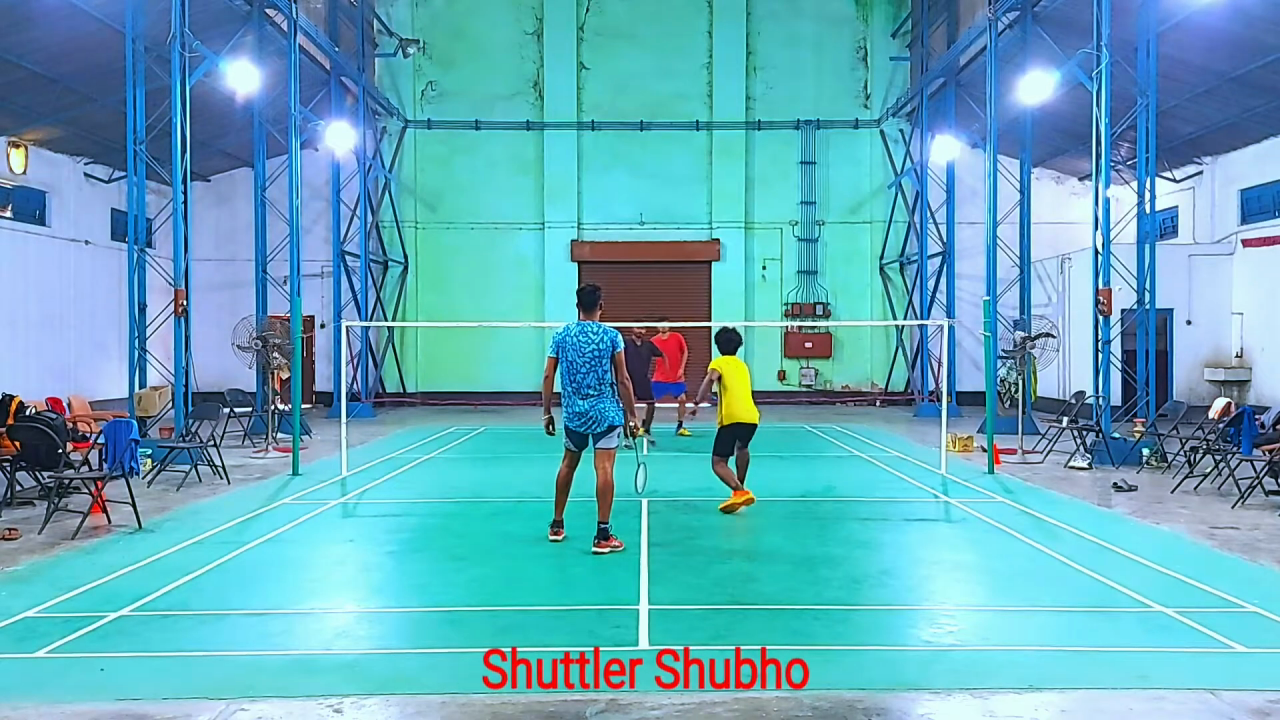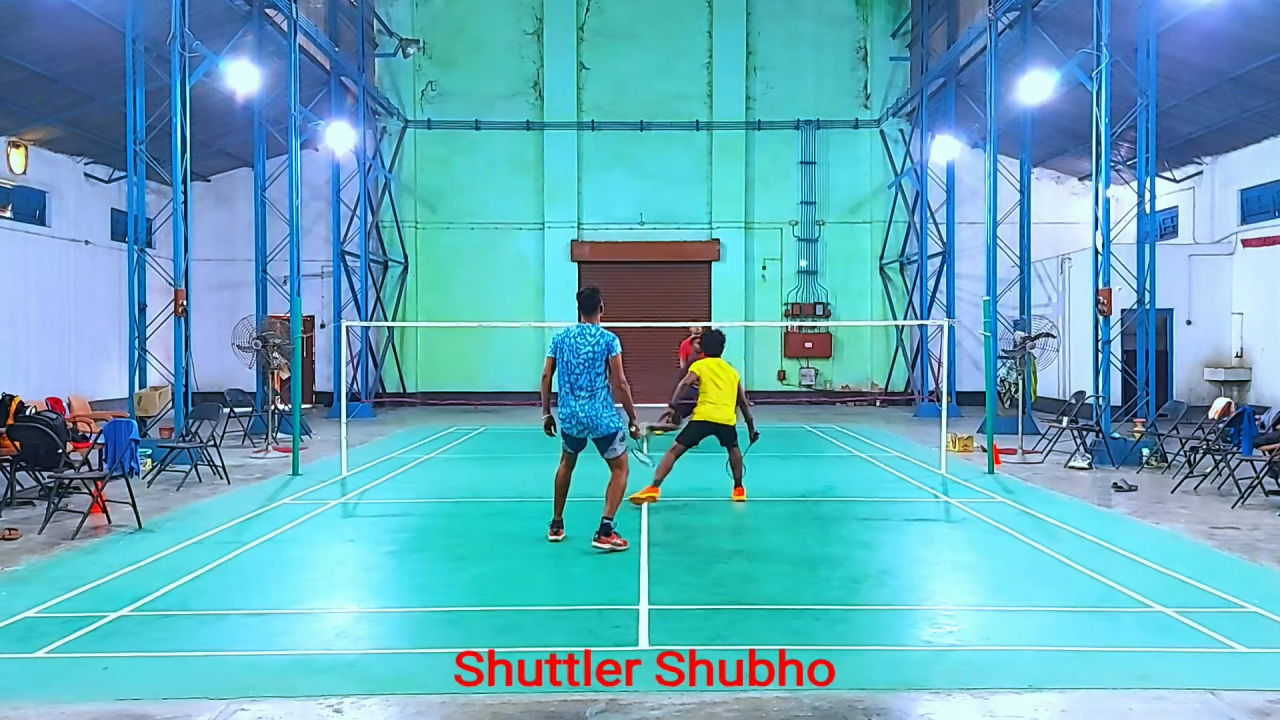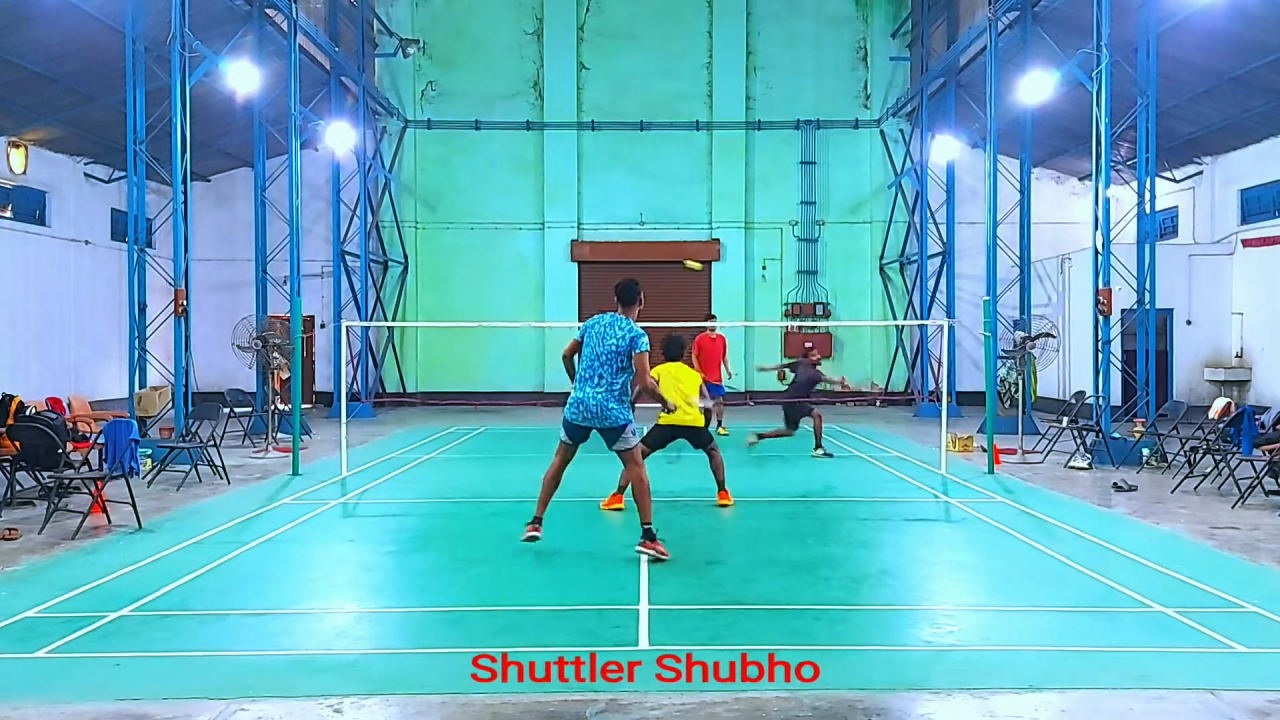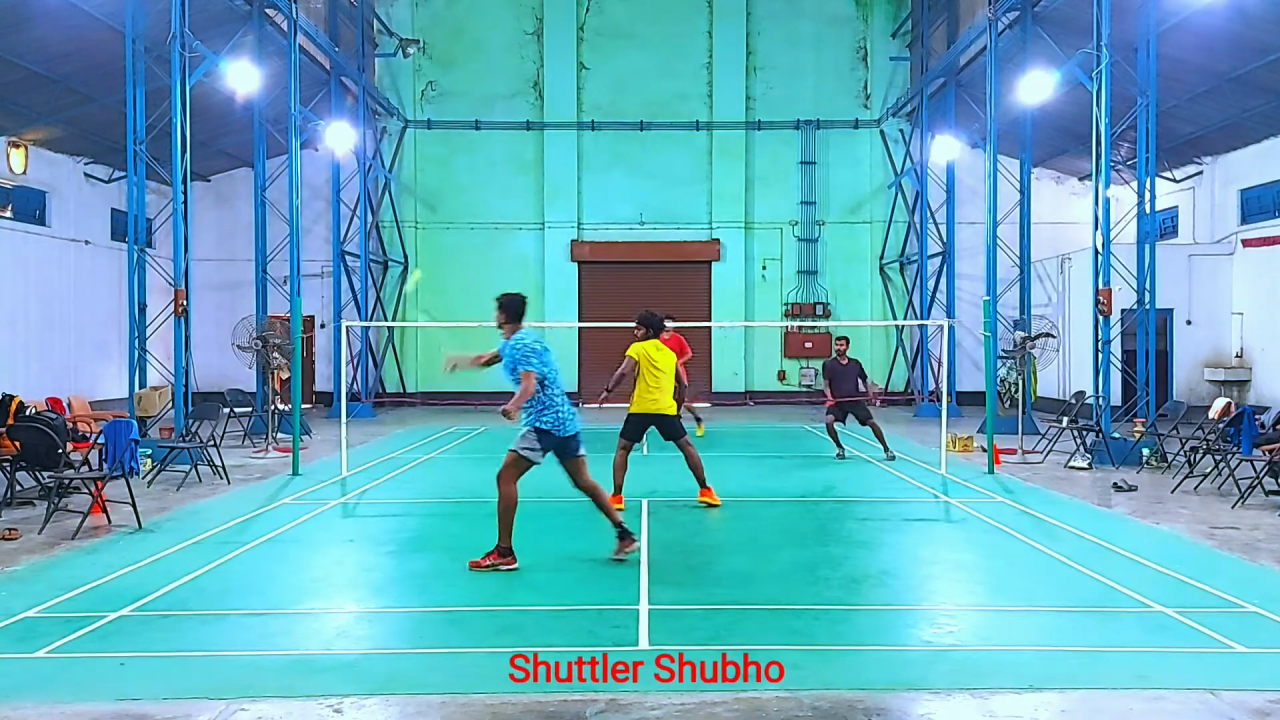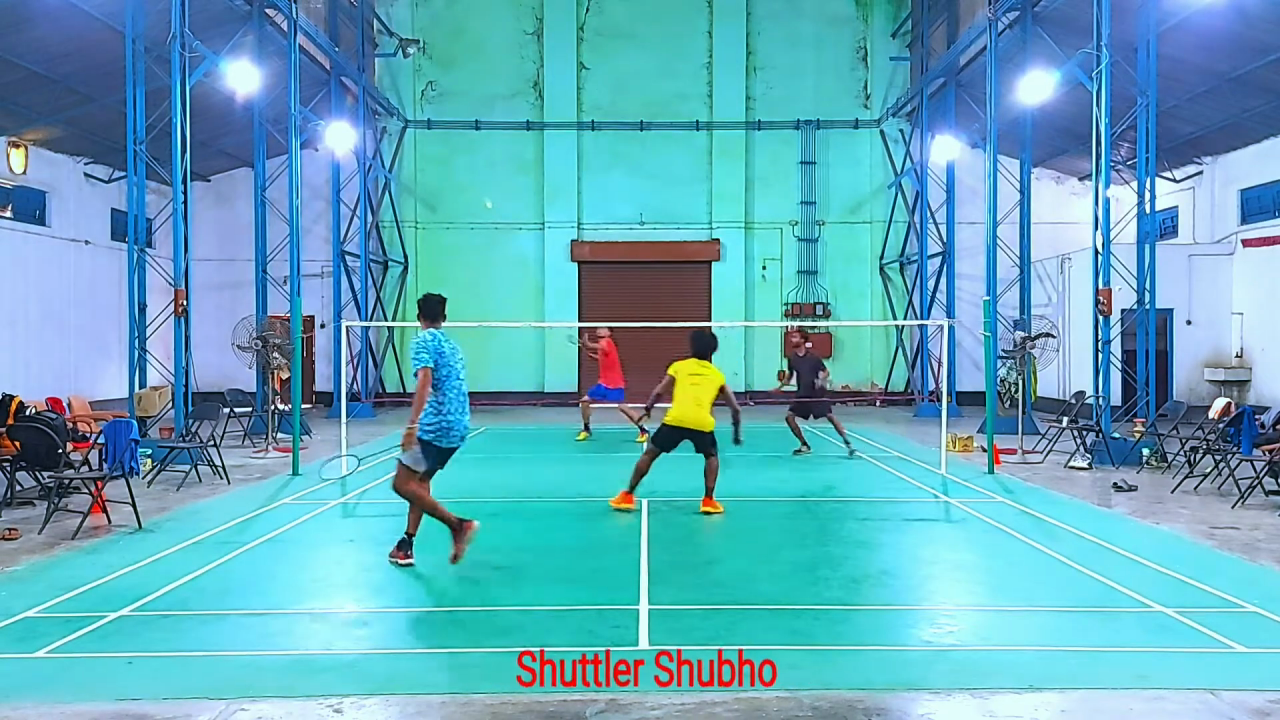
dt=0.5s
person 1, frame 1
left shoulder: (561, 336)
right shoulder: (612, 336)
left elbow: (548, 377)
right elbow: (623, 380)
left wrist: (546, 413)
right wrist: (632, 416)
left hip: (574, 414)
right hip: (606, 413)
left knee: (568, 465)
right knee: (604, 470)
left ankle: (557, 524)
right ankle: (603, 535)
person 1, frame 2
left shoulder: (560, 337)
right shoulder: (608, 340)
left elbow: (546, 377)
right elbow: (619, 384)
left wrist: (546, 413)
right wrist: (633, 419)
left hip: (569, 416)
right hip: (602, 417)
left knee: (566, 465)
right knee: (620, 470)
left ankle: (556, 525)
right ankle: (605, 530)
person 1, frame 3
left shoulder: (595, 323)
right shoulder: (637, 334)
left elbow: (567, 356)
right elbow: (644, 382)
right wrist: (665, 402)
left hip: (579, 407)
right hip: (612, 410)
left knee: (559, 462)
right knee: (636, 469)
left ankle: (536, 522)
right ankle: (647, 537)
person 1, frame 4
left shoulder: (520, 345)
right shoulder: (516, 342)
left elbow: (529, 384)
right elbow: (492, 358)
left wrist: (514, 406)
right wrist: (466, 361)
left hip: (546, 422)
right hip: (565, 420)
left knee: (506, 478)
right knee: (583, 481)
left ankle: (504, 553)
right ankle: (624, 535)
person 1, frame 5
left shoulder: (424, 342)
right shoulder: (452, 346)
left elbow: (424, 384)
left wrist: (412, 426)
left hip: (435, 426)
right hip: (458, 428)
left knee: (405, 485)
right knee: (419, 483)
left ankle: (460, 525)
right ankle: (407, 544)
person 2, frame 1
left shoulder: (718, 363)
right shoulder: (743, 366)
left elbow: (710, 380)
left wrist: (696, 403)
left hip: (732, 418)
right hip: (752, 417)
left knee: (719, 461)
right knee: (742, 448)
left ankle: (740, 491)
right ankle: (739, 489)
person 2, frame 2
left shoulder: (700, 365)
right shoulder: (732, 371)
left elbow: (685, 384)
right elbow: (743, 403)
right wrist: (751, 428)
left hip: (703, 417)
right hip: (726, 420)
left knee: (674, 452)
right knee: (733, 448)
left ankle: (653, 489)
right ankle: (738, 489)
person 2, frame 3
left shoulder: (660, 370)
right shoulder: (695, 375)
right wrist: (703, 426)
left hip: (668, 422)
right hip: (694, 422)
right knee: (713, 451)
left ankle: (618, 497)
right ankle: (723, 493)
person 2, frame 4
left shoulder: (637, 348)
right shoulder: (670, 354)
left elbow: (624, 371)
right elbow: (683, 385)
left wrist: (607, 390)
right wrist: (678, 409)
left hip: (640, 409)
right hip: (666, 409)
left knee: (622, 449)
right knee: (687, 447)
left ankle: (616, 497)
right ankle: (705, 491)
person 2, frame 5
left shoulder: (679, 366)
right shoulder: (718, 376)
left elbow: (658, 391)
right elbow: (736, 408)
left wrist: (646, 411)
right wrist: (736, 432)
left hip: (675, 422)
right hip: (702, 425)
left knee: (649, 455)
right knee: (711, 456)
left ankle: (628, 495)
right ankle: (708, 500)
